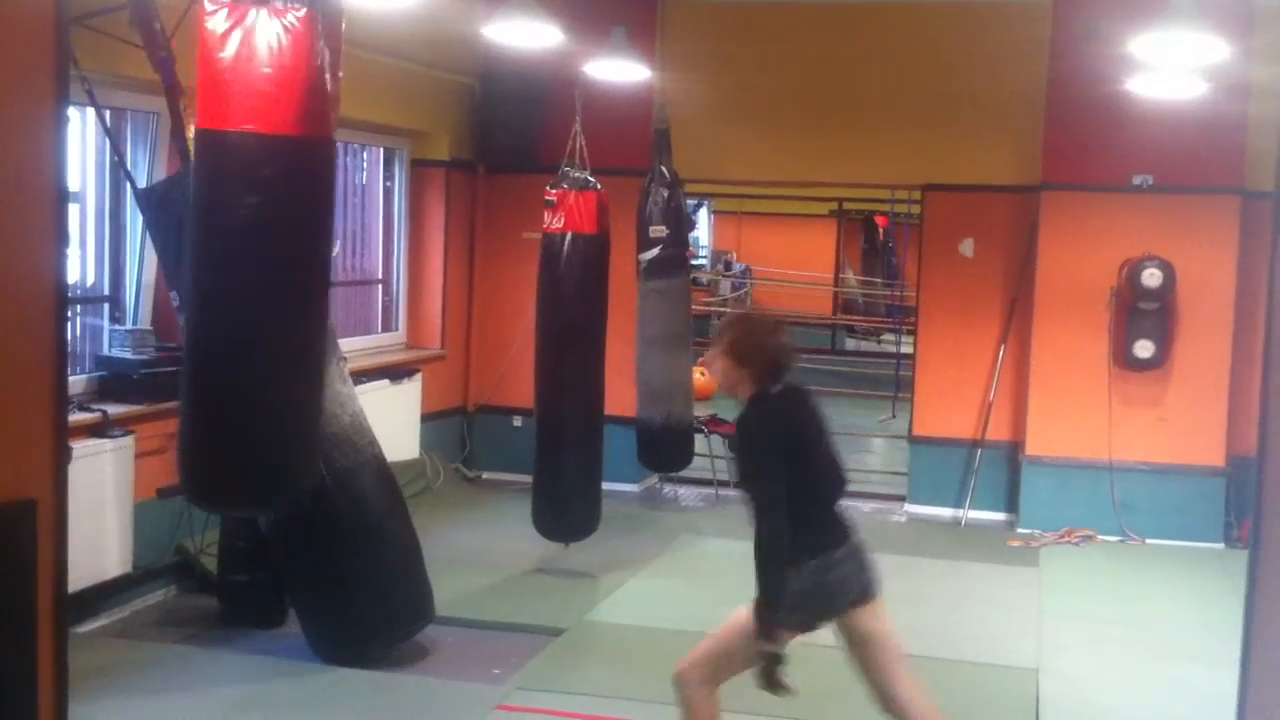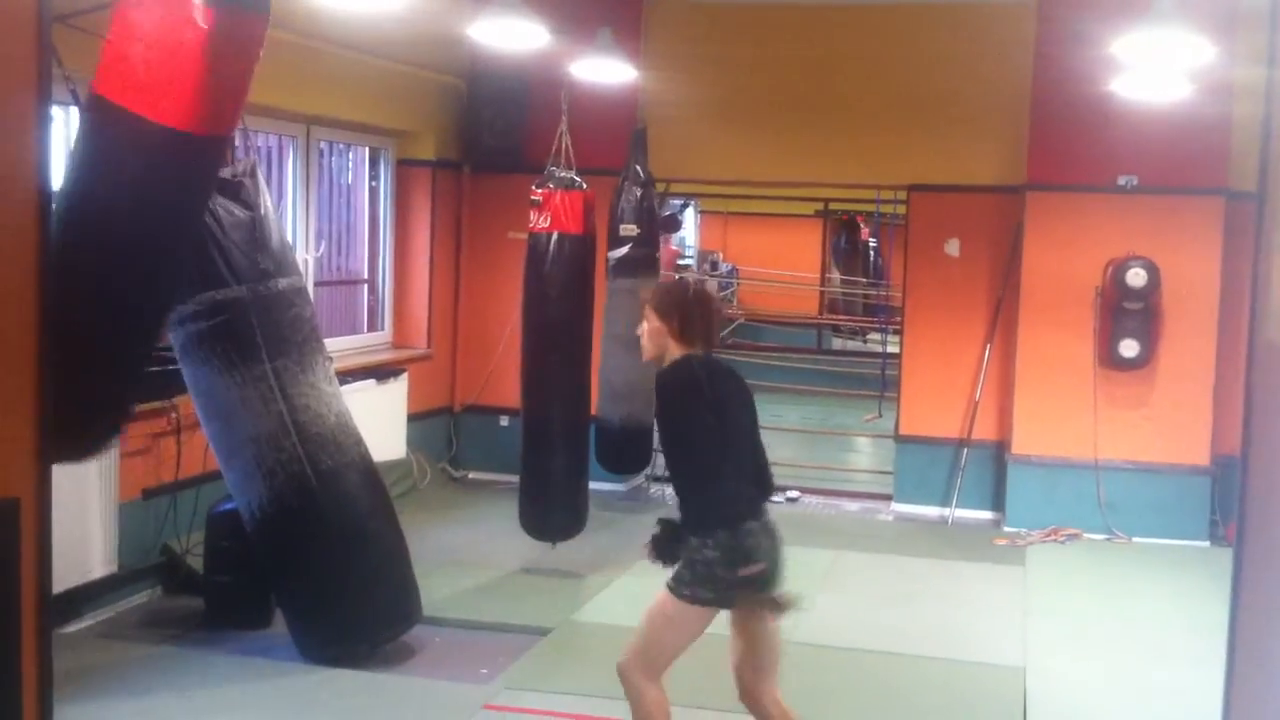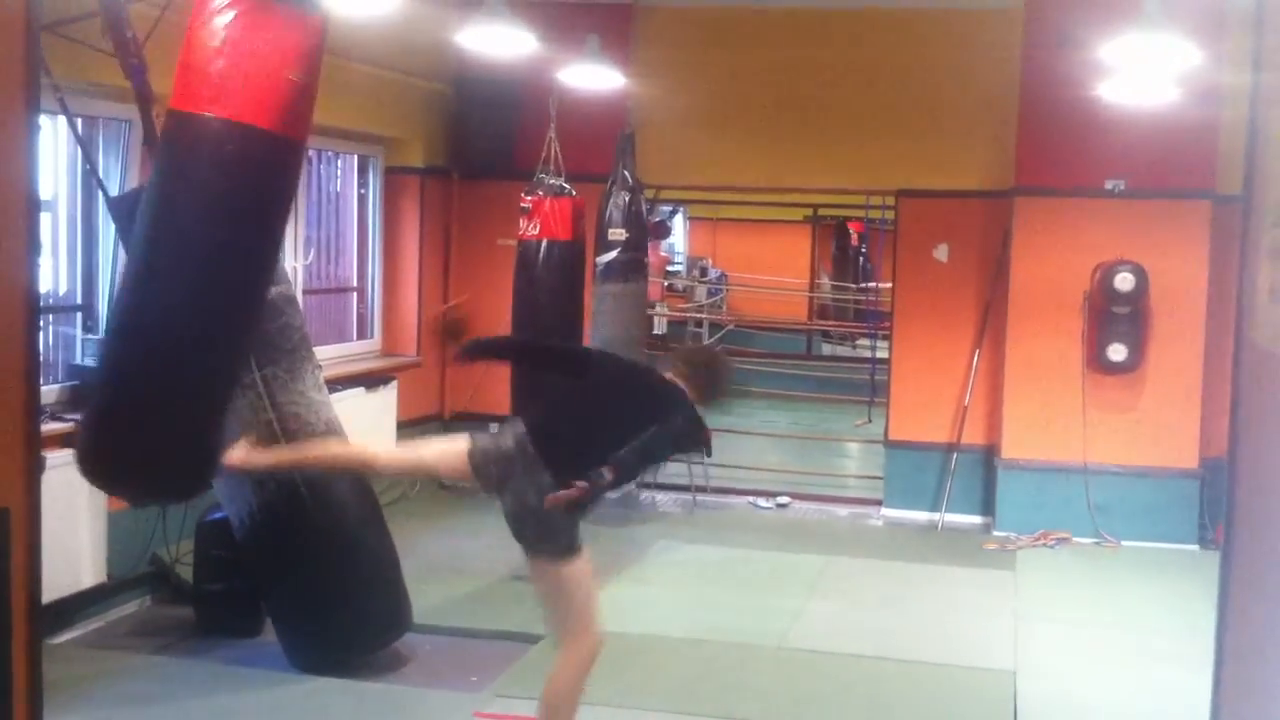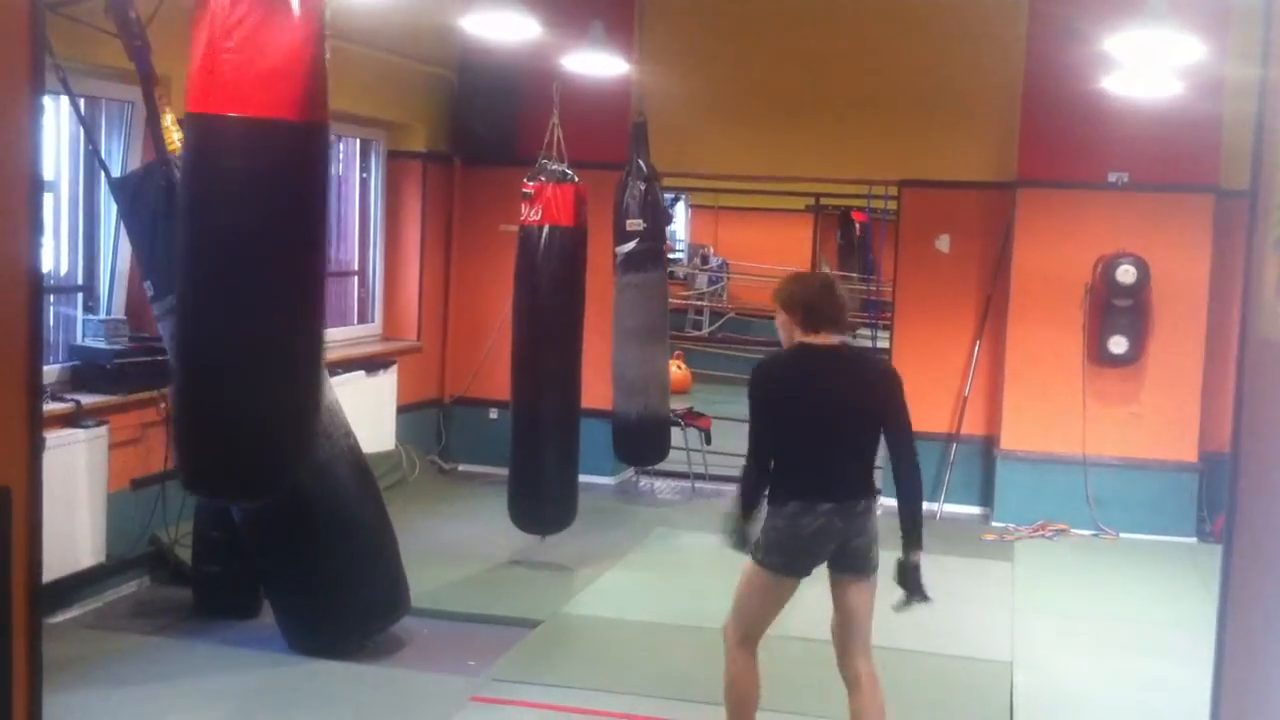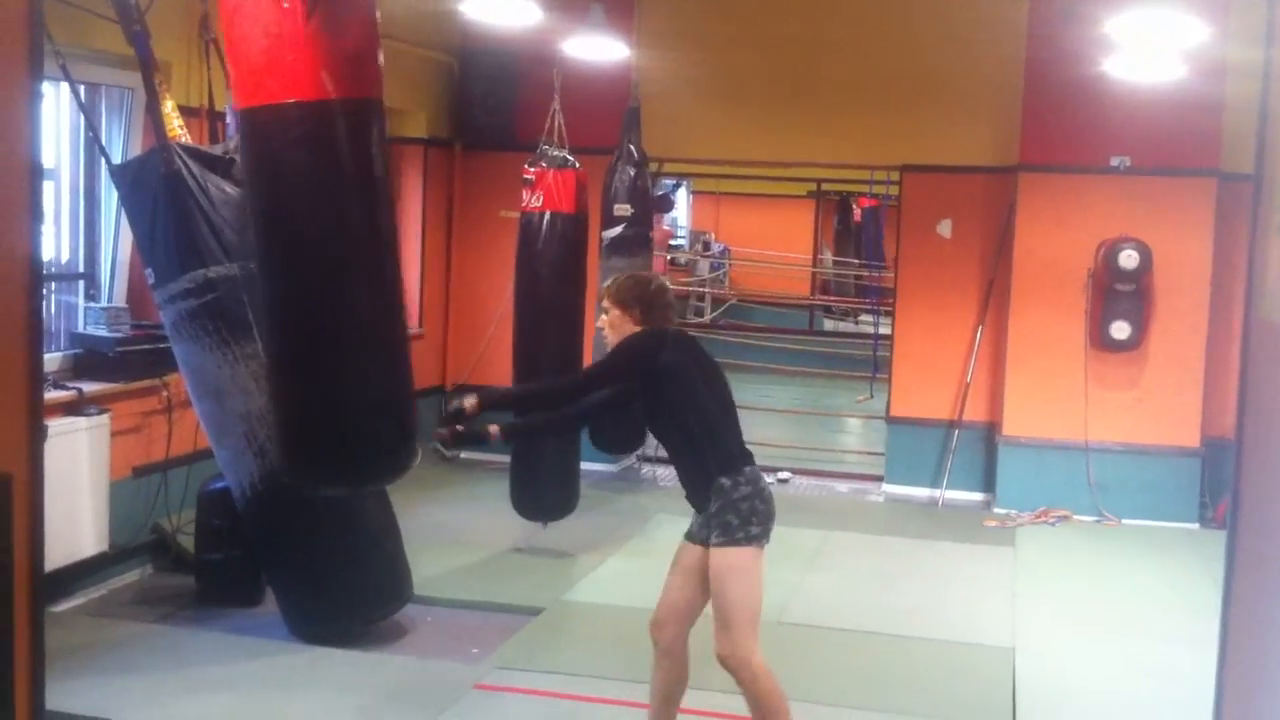
dt=1s
person 1, frame 1
left shoulder: (758, 424)
right shoulder: (793, 403)
left elbow: (771, 529)
left wrist: (768, 636)
left hip: (806, 576)
right hip: (847, 563)
left knee: (692, 678)
person 1, frame 2
left shoulder: (677, 381)
right shoulder: (728, 379)
left elbow: (713, 475)
left wrist: (745, 562)
left hip: (717, 551)
right hip: (755, 544)
left knee: (636, 671)
person 1, frame 3
left shoulder: (617, 366)
right shoulder: (686, 422)
left elbow: (538, 353)
right elbow: (651, 447)
left wrist: (467, 347)
right wrist: (598, 483)
left hip: (511, 448)
right hip: (544, 497)
left knee: (384, 459)
right knee: (584, 640)
left ankle: (261, 458)
person 1, frame 4
left shoulder: (772, 373)
right shoulder: (880, 374)
left elbow: (758, 464)
right elbow: (906, 465)
left wrist: (741, 518)
right wrist: (912, 551)
left hip: (793, 520)
right hip: (855, 524)
left knee: (739, 639)
right knee: (857, 663)
person 1, frame 5
left shoulder: (657, 347)
right shoulder: (647, 373)
left elbow: (568, 393)
right elbow: (577, 414)
left wrist: (480, 403)
right wrist: (496, 432)
left hip: (736, 498)
right hip: (713, 505)
left knee: (735, 650)
right knee: (666, 630)
